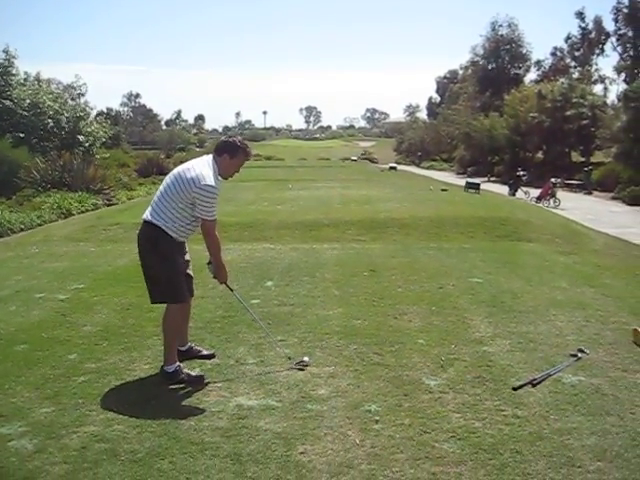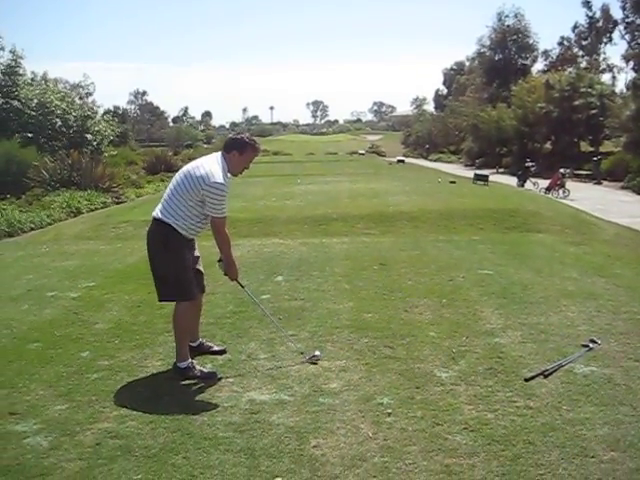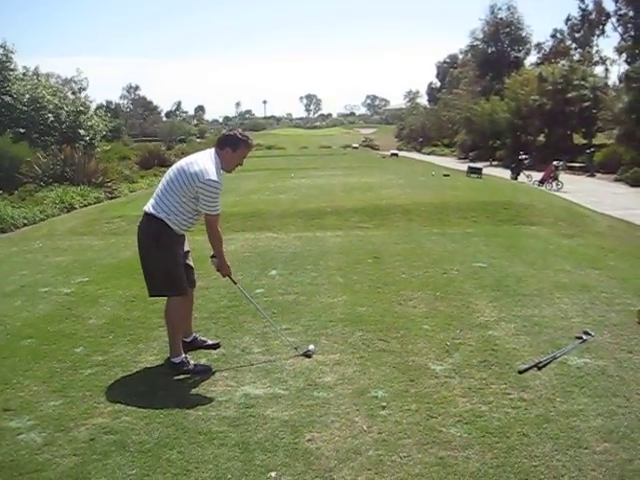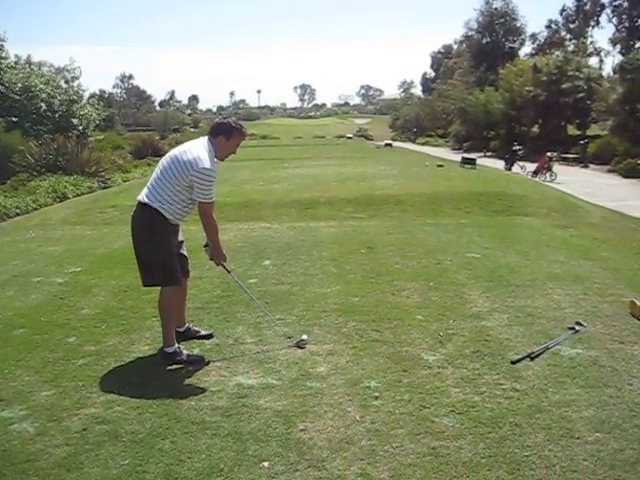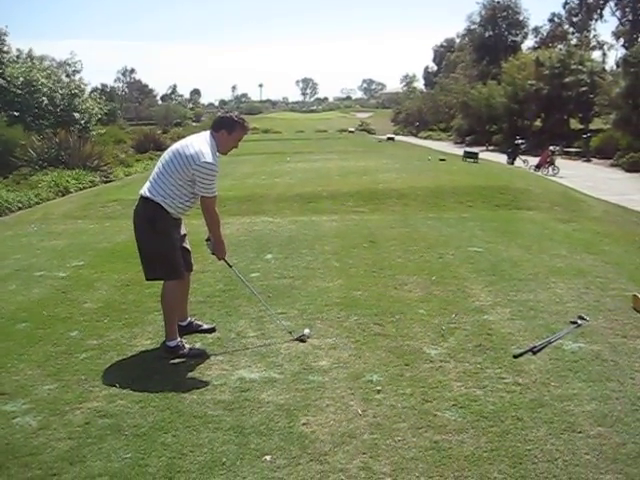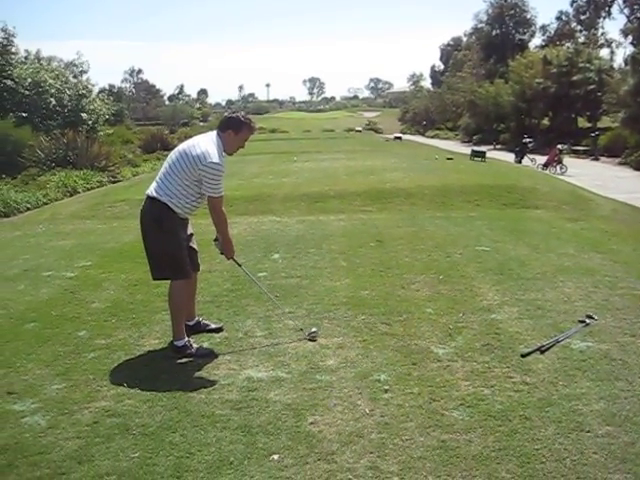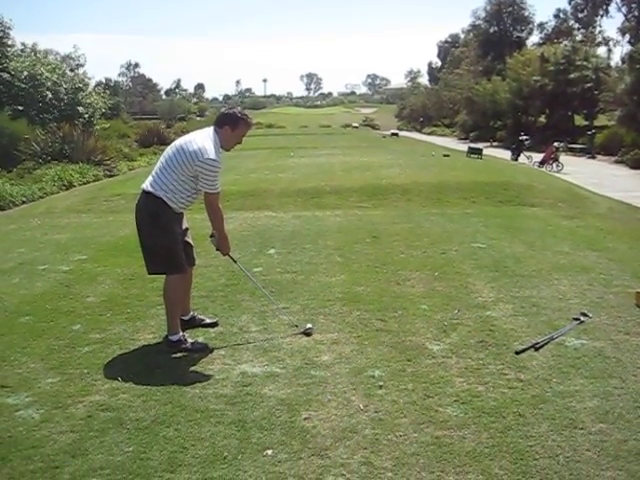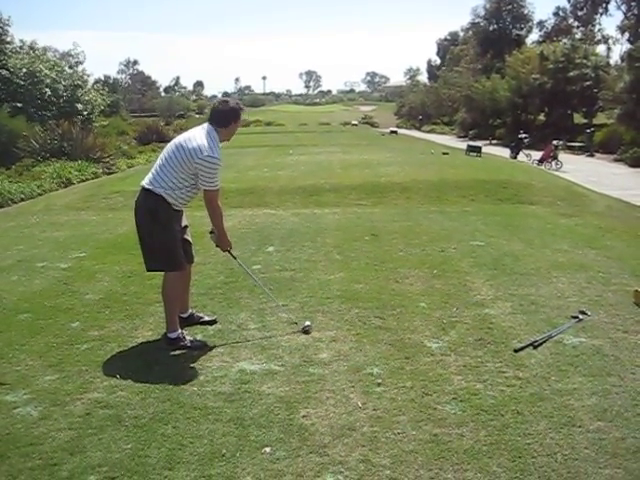
dt=0.4s
person 1, frame 1
left shoulder: (201, 166)
right shoulder: (206, 183)
left elbow: (204, 227)
right elbow: (209, 232)
left wrist: (214, 260)
right wrist: (219, 265)
left hip: (168, 236)
right hip: (159, 238)
left knee: (185, 295)
right knee: (176, 299)
left ankle: (183, 346)
right ankle: (170, 366)
person 1, frame 2
left shoulder: (210, 164)
right shoulder: (216, 180)
left elbow: (214, 224)
right elbow: (219, 229)
left wrist: (224, 256)
right wrist: (230, 262)
left hip: (179, 234)
right hip: (168, 236)
left knee: (196, 290)
right knee: (186, 297)
left ankle: (194, 342)
right ankle: (183, 362)
person 1, frame 3
left shoulder: (204, 159)
right shoulder: (210, 178)
left elbow: (209, 223)
right elbow: (212, 227)
left wrist: (217, 254)
right wrist: (222, 260)
left hip: (168, 228)
right hip: (159, 231)
left knee: (187, 285)
right knee: (177, 292)
left ankle: (188, 337)
right ankle: (176, 357)
person 1, frame 4
left shoulder: (197, 148)
right shoulder: (204, 166)
left elbow: (202, 209)
right elbow: (206, 214)
left wrist: (210, 239)
right wrist: (217, 248)
left hip: (162, 218)
right hip: (154, 221)
left knee: (181, 275)
right knee: (171, 281)
left ankle: (181, 327)
right ankle: (169, 347)
person 1, frame 5
left shoulder: (199, 142)
right shoulder: (206, 160)
left elbow: (205, 204)
right elbow: (209, 208)
left wrist: (212, 234)
right wrist: (218, 242)
left hip: (165, 212)
right hip: (156, 215)
left knee: (184, 268)
right knee: (174, 275)
left ankle: (183, 321)
right ankle: (172, 341)
person 1, frame 6
left shoulder: (206, 142)
right shoulder: (212, 160)
left elbow: (213, 204)
right elbow: (216, 208)
left wrist: (220, 234)
right wrist: (226, 241)
left hip: (172, 211)
right hip: (162, 214)
left knee: (191, 268)
right knee: (181, 275)
left ankle: (191, 320)
right ankle: (179, 341)
person 1, frame 7
left shoulder: (203, 137)
right shoulder: (209, 157)
left elbow: (210, 201)
right elbow: (212, 205)
left wrist: (216, 231)
right wrist: (222, 238)
left hip: (166, 206)
right hip: (158, 209)
left knee: (187, 263)
right knee: (176, 270)
left ankle: (185, 315)
right ankle: (174, 336)
person 1, frame 8
left shoulder: (200, 134)
right shoulder: (208, 154)
left elbow: (210, 198)
right elbow: (212, 202)
left wrist: (216, 228)
right wrist: (221, 235)
left hip: (166, 204)
right hip: (157, 207)
left knee: (185, 261)
right knee: (174, 267)
left ankle: (184, 313)
right ankle: (173, 333)
